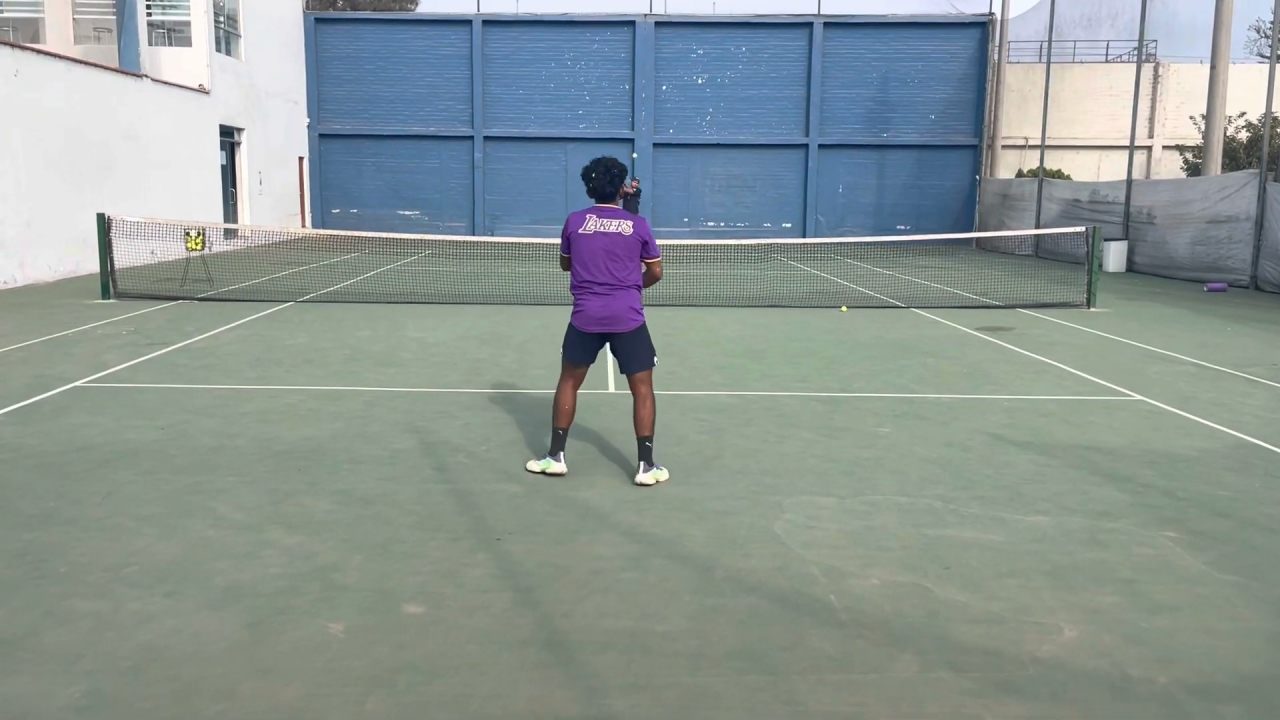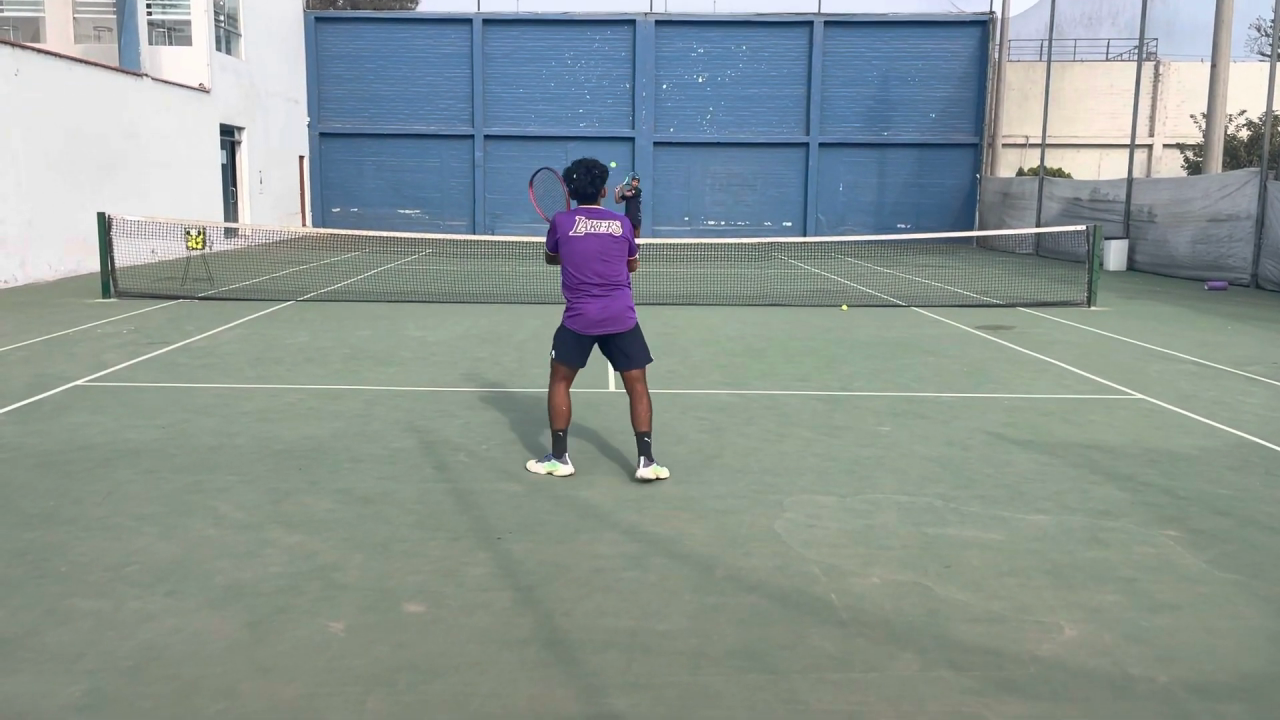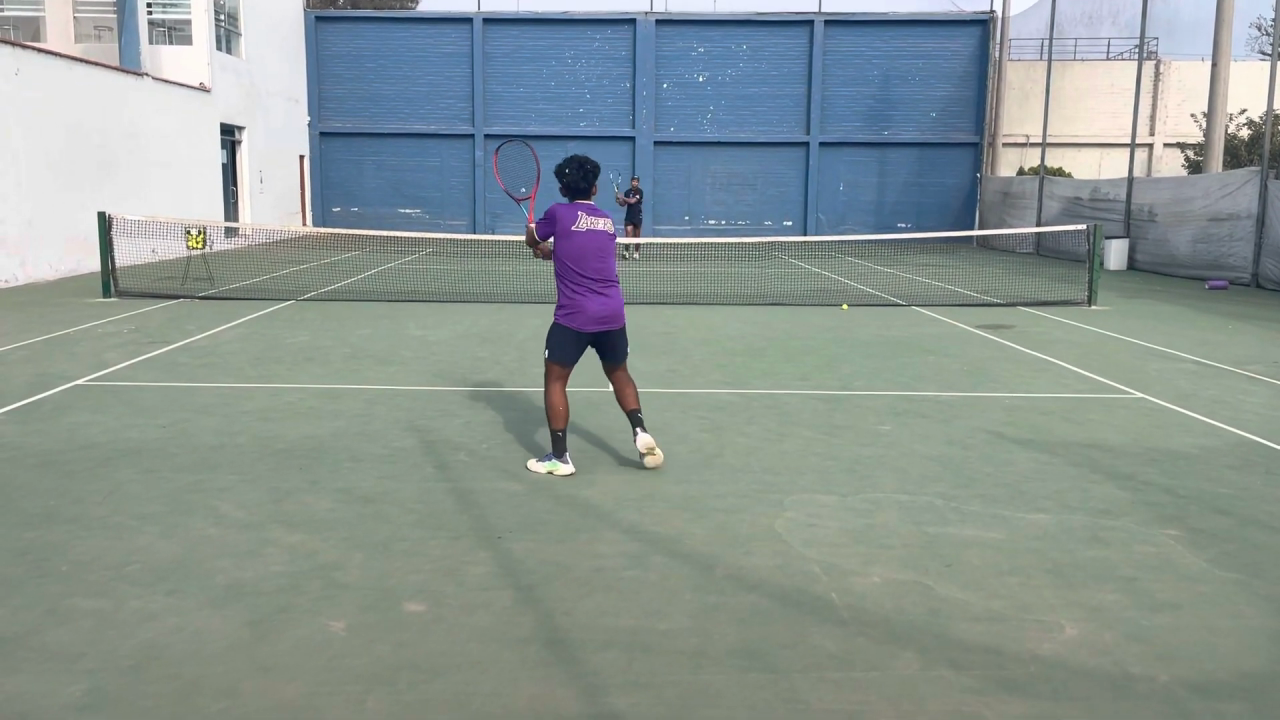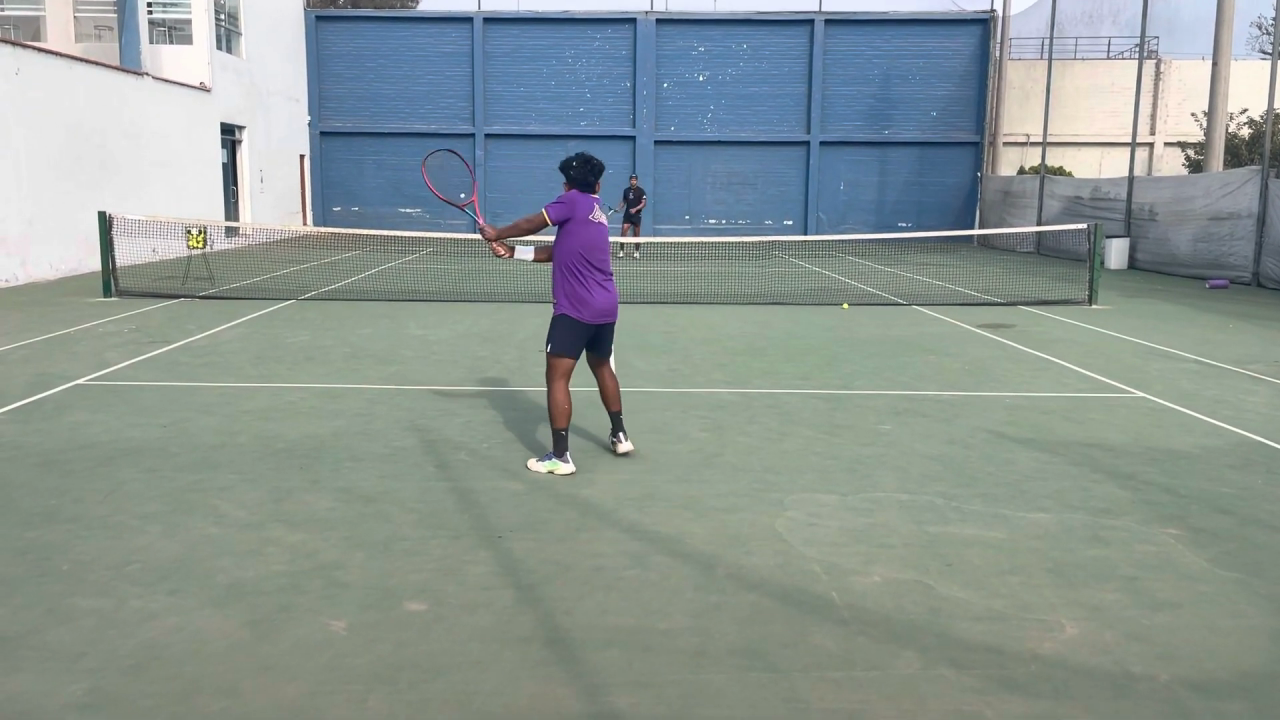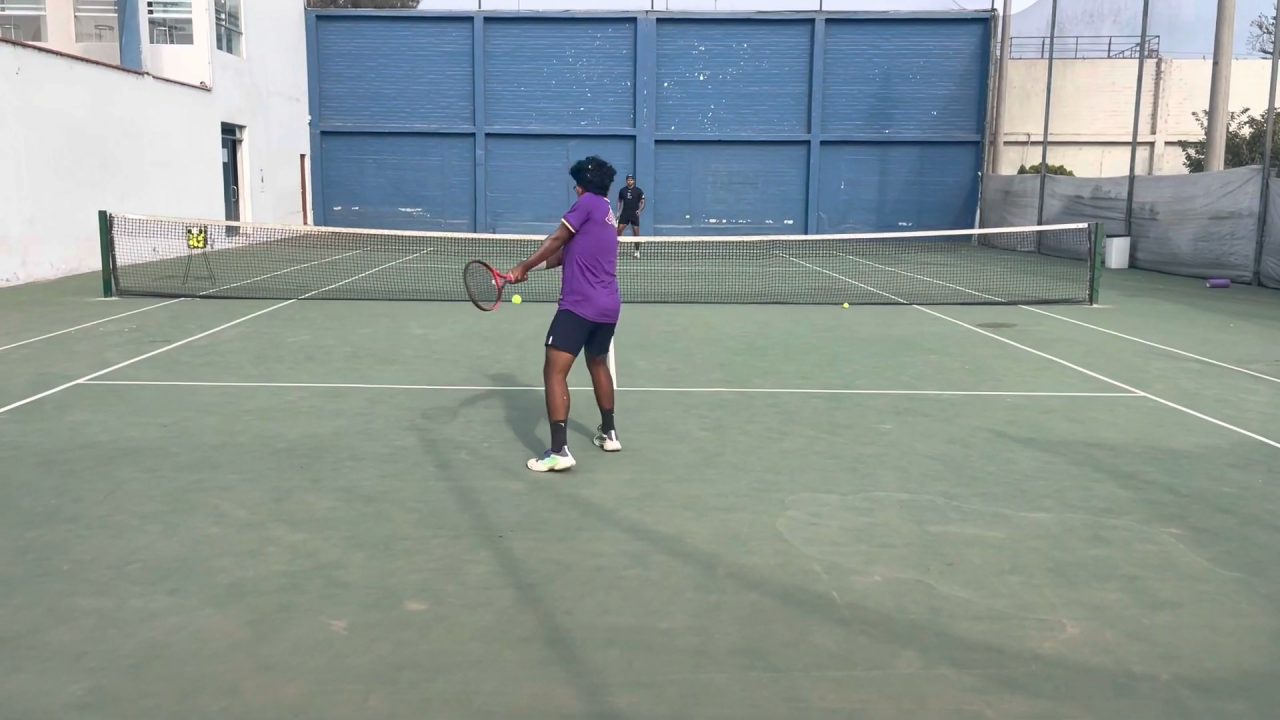
dt=0.2s
person 1, frame 1
left shoulder: (574, 221)
right shoulder: (638, 224)
left elbow: (565, 264)
right elbow: (655, 274)
left hip: (585, 317)
right hip: (628, 317)
left knee: (569, 383)
right knee: (642, 389)
left ankle: (556, 456)
right ankle: (646, 465)
person 1, frame 2
left shoulder: (561, 221)
right shoulder: (621, 224)
left elbow: (550, 258)
left hip: (579, 320)
right hip: (622, 317)
left knee: (559, 381)
right knee: (637, 386)
left ankle: (559, 458)
right ankle: (646, 461)
person 1, frame 3
left shoulder: (560, 212)
right shoulder: (605, 222)
left elbow: (533, 240)
left wrist: (533, 234)
right wrist: (553, 251)
left hip: (575, 316)
right hip: (612, 314)
left knee: (554, 381)
right knee: (618, 374)
left ankle: (559, 457)
right ankle: (641, 433)
person 1, frame 4
left shoulder: (575, 201)
right shoulder: (594, 213)
left elbow: (531, 224)
right elbow: (553, 251)
left wrist: (495, 235)
right wrist: (513, 251)
left hip: (576, 309)
right hip: (606, 307)
left knee: (557, 377)
right knee: (602, 367)
left ankle: (560, 456)
right ankle: (619, 435)
person 1, frame 5
left shoulder: (587, 204)
right shoulder: (609, 216)
left elbow: (557, 242)
left wrist: (524, 268)
right wrist: (537, 264)
left hip: (579, 306)
right hip: (608, 307)
left knee: (555, 374)
right knee: (598, 365)
left ankle: (559, 450)
right ankle: (609, 433)
